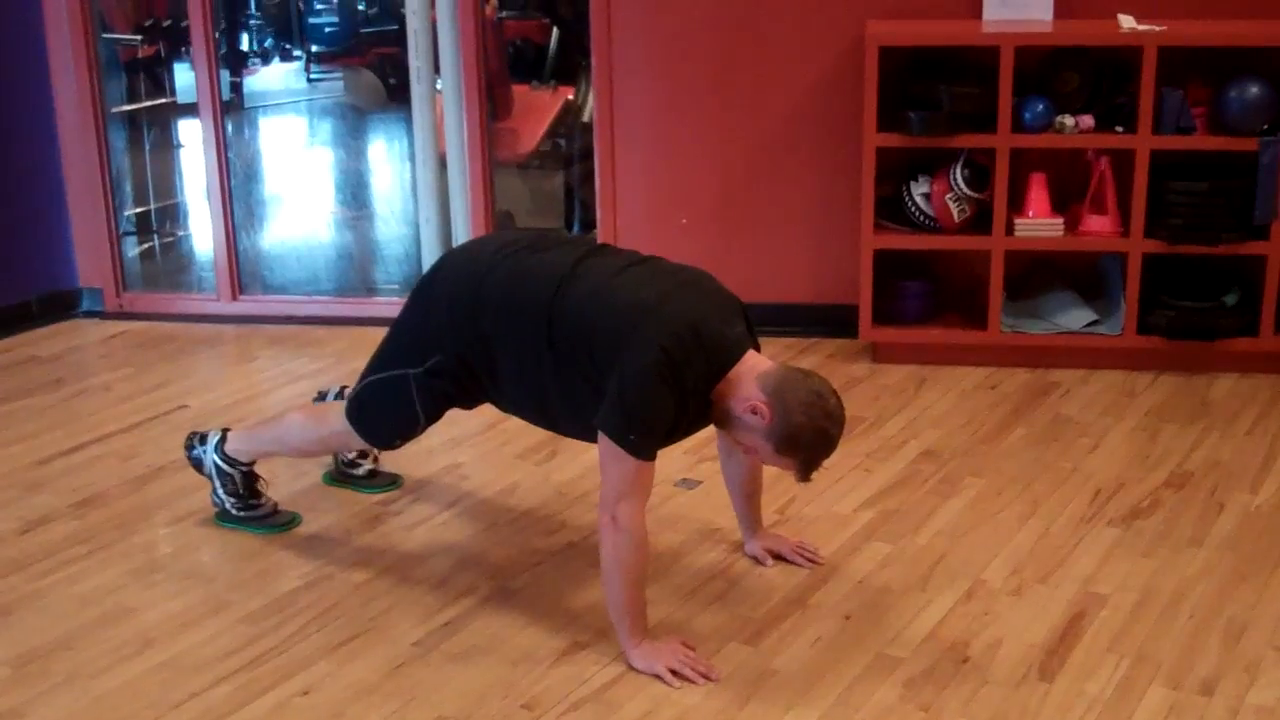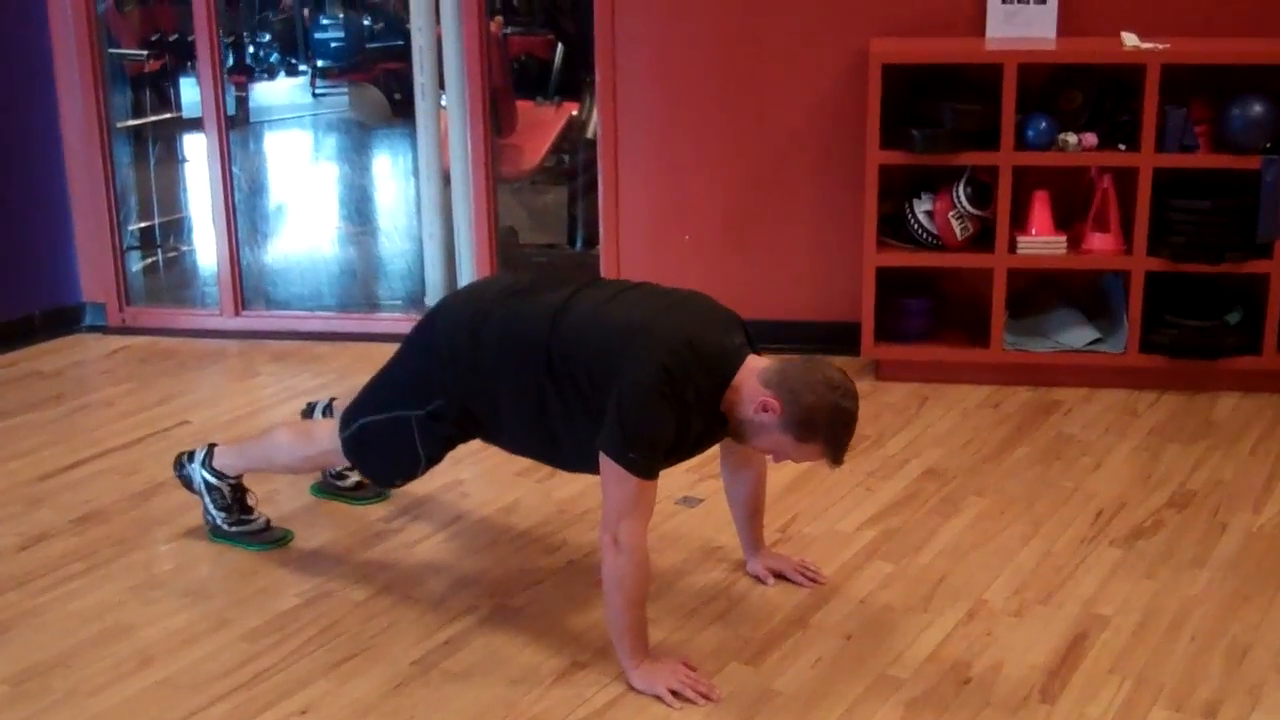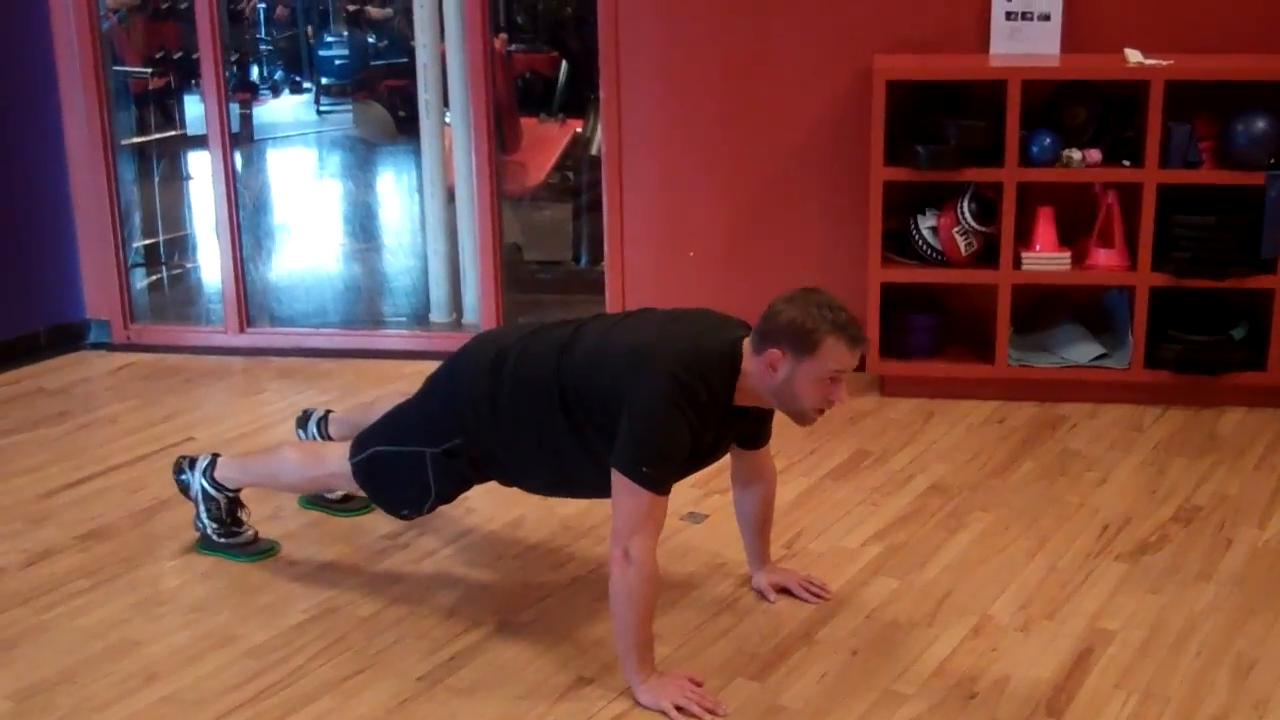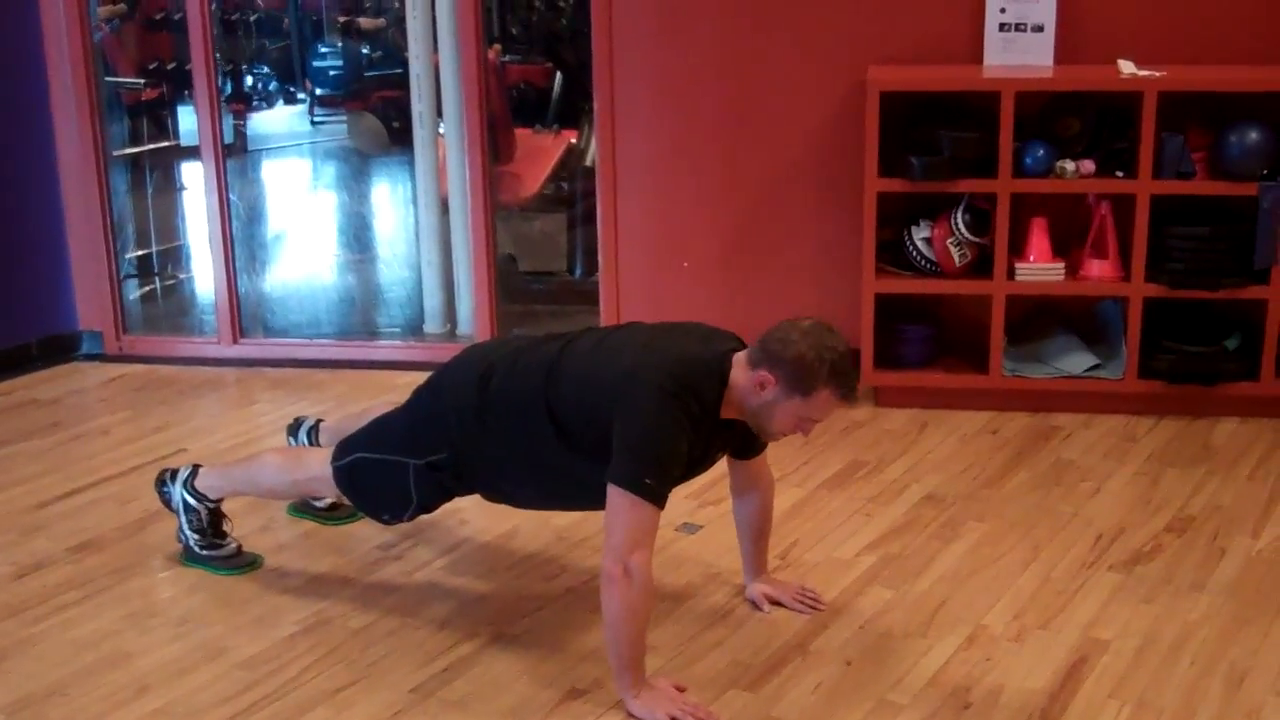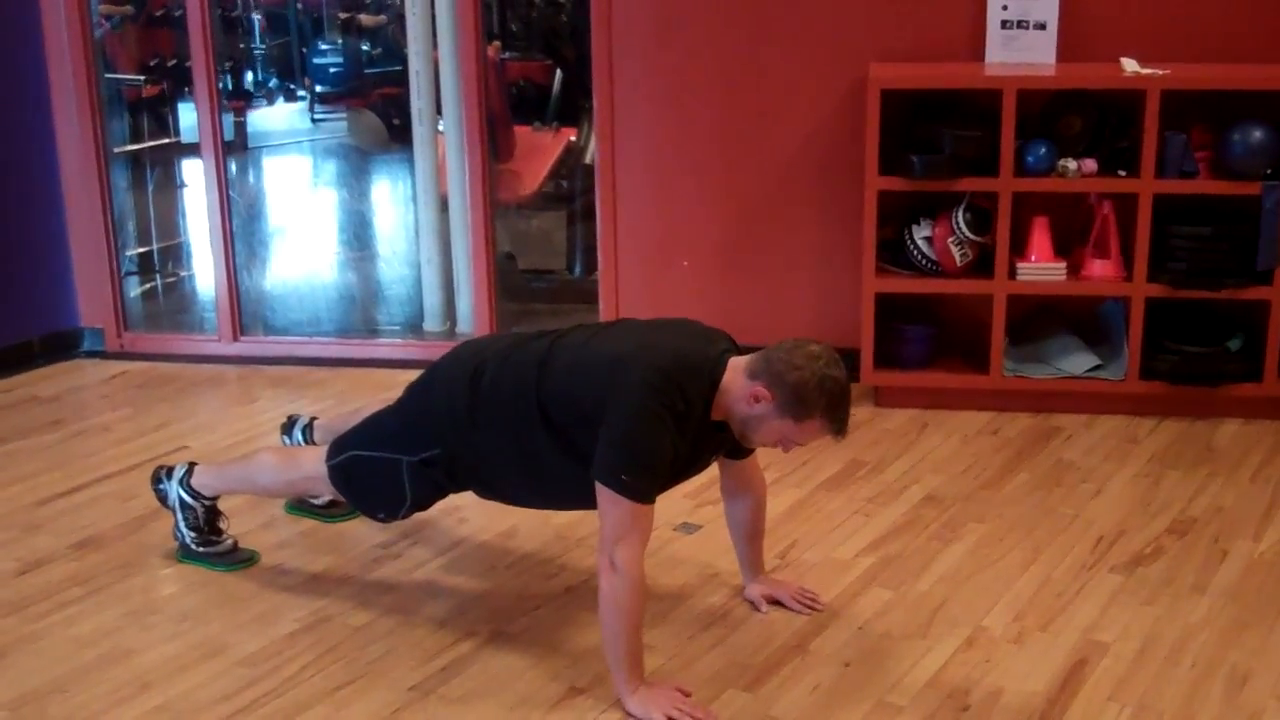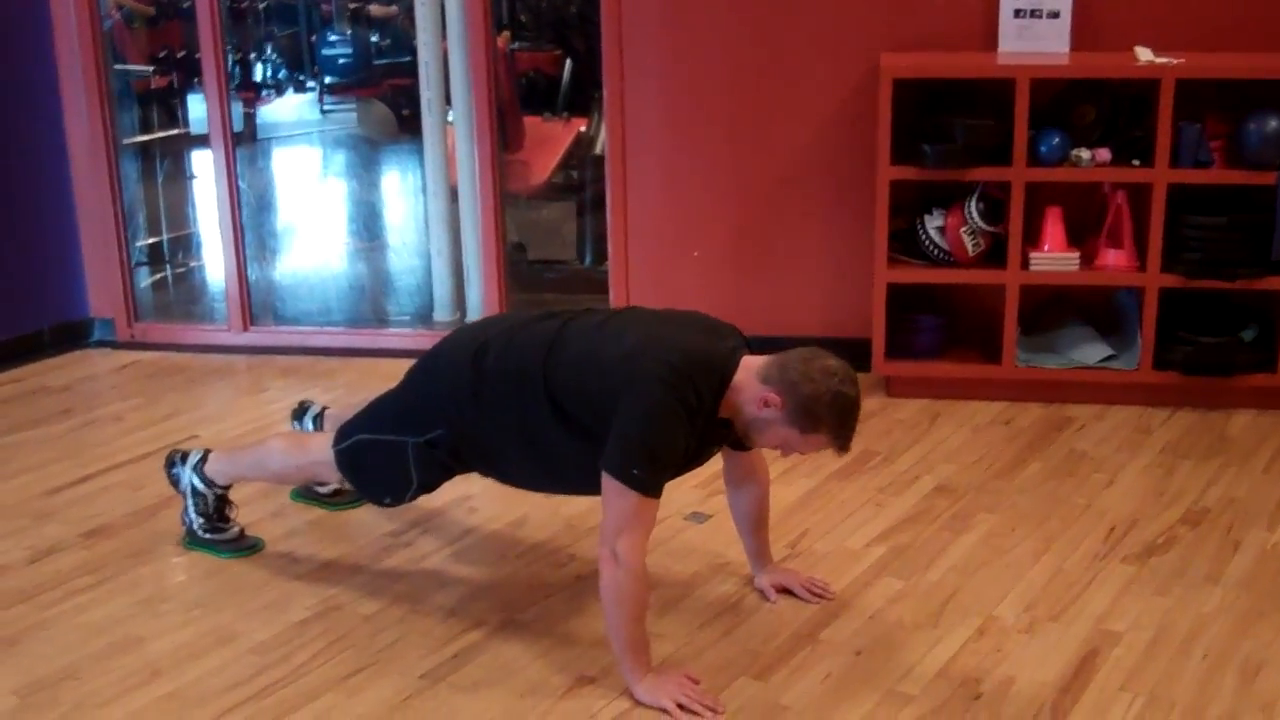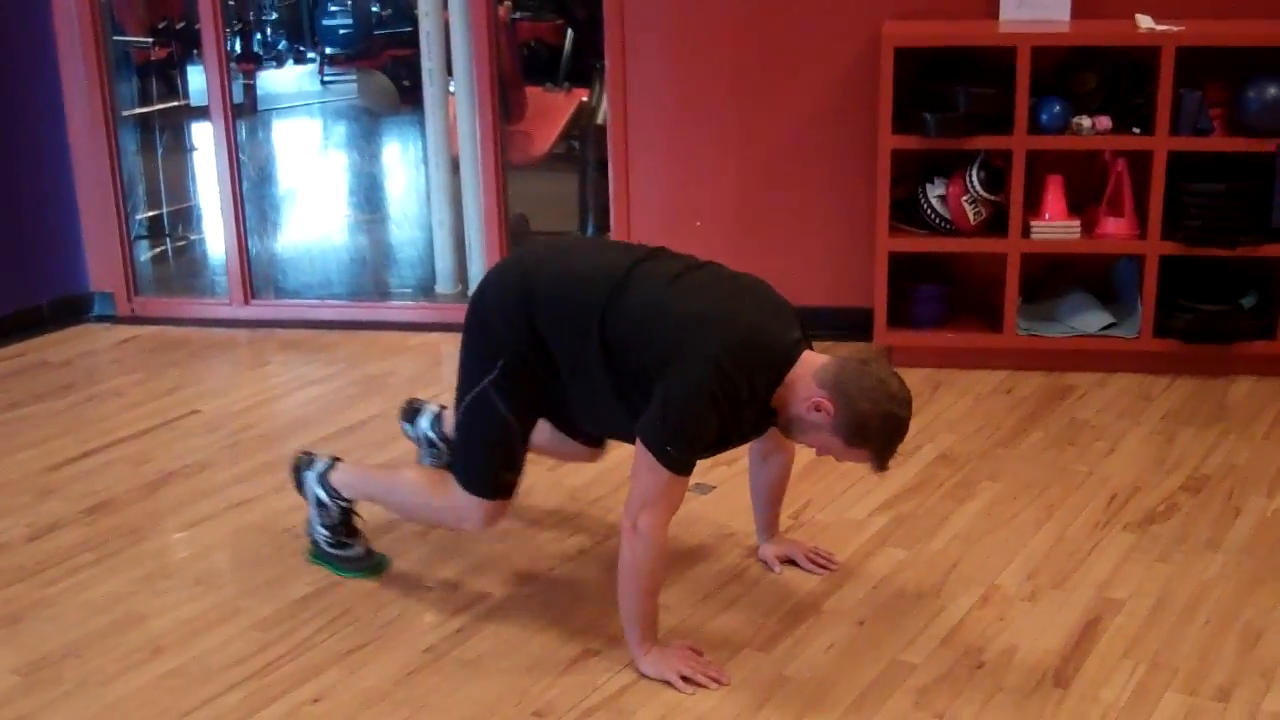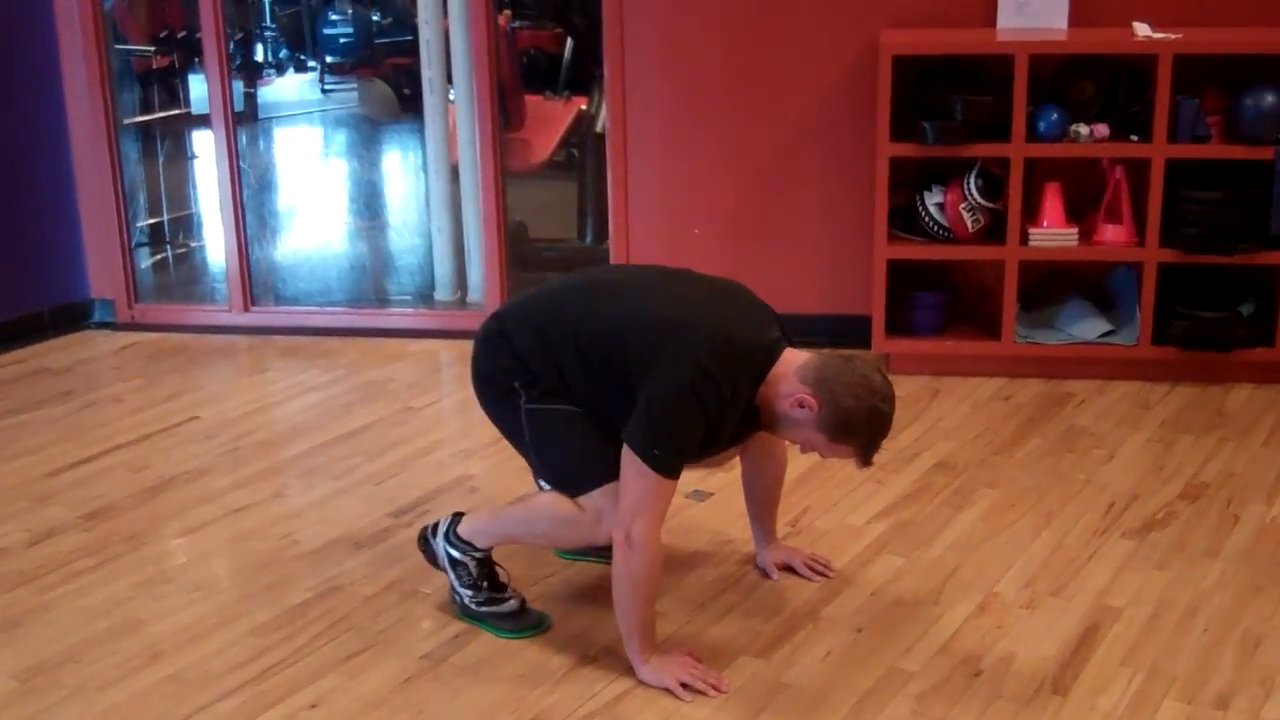
dt=0.5s
person 1, frame 1
left shoulder: (737, 343)
right shoulder: (659, 371)
left elbow: (736, 444)
right elbow: (621, 517)
left wrist: (754, 531)
right wrist: (637, 643)
left hip: (519, 271)
right hip: (468, 299)
right knee: (364, 418)
left ankle: (348, 456)
right ankle: (226, 452)
person 1, frame 2
left shoulder: (738, 358)
right shoulder: (658, 386)
left elbow: (740, 460)
right elbow: (621, 537)
left wrist: (756, 549)
right wrist: (638, 662)
left hip: (514, 320)
right hip: (468, 348)
right knee: (354, 446)
left ankle: (330, 410)
right ankle: (214, 468)
person 1, frame 3
left shoulder: (747, 365)
right shoulder: (671, 394)
left elbow: (753, 470)
right elbow: (631, 551)
left wrist: (761, 565)
left hip: (522, 377)
right hip: (484, 403)
left knee: (410, 422)
right knee: (356, 470)
left ankle: (322, 423)
right ankle: (213, 476)
person 1, frame 4
left shoulder: (741, 374)
right shoulder: (664, 406)
left elbow: (752, 480)
right elbow: (624, 564)
left wrist: (757, 575)
left hip: (509, 386)
right hip: (469, 421)
left knee: (395, 428)
right knee: (337, 473)
left ankle: (314, 431)
right ankle: (194, 488)
person 1, frame 5
left shoulder: (732, 374)
right shoulder: (652, 404)
left elbow: (742, 482)
right elbow: (619, 558)
left wrist: (755, 576)
left hip: (503, 385)
right hip: (462, 415)
right knee: (328, 472)
left ankle: (309, 429)
right ankle: (189, 486)
person 1, frame 6
left shoulder: (740, 369)
right shoulder: (664, 401)
left elbow: (744, 471)
right elbow: (620, 550)
left wrist: (762, 565)
left hip: (505, 368)
right hip: (466, 392)
right knee: (337, 461)
left ankle: (320, 419)
right ankle: (201, 473)
person 1, frame 7
left shoulder: (789, 350)
right shoulder: (714, 381)
left elbow: (772, 442)
right elbow: (646, 521)
left wrist: (768, 538)
right wrist: (644, 649)
left hip: (564, 299)
right hip: (518, 315)
left knee: (583, 445)
right knee: (477, 509)
left ankle: (441, 426)
right ankle: (333, 484)
person 1, frame 8
left shoulder: (770, 347)
right shoulder: (694, 384)
left elbow: (762, 442)
right elbow: (634, 532)
left wrist: (768, 543)
right wrist: (645, 658)
left hip: (578, 343)
right hip: (516, 362)
left knee: (726, 436)
right knee: (613, 512)
left ankle: (569, 478)
right ankle: (461, 539)
